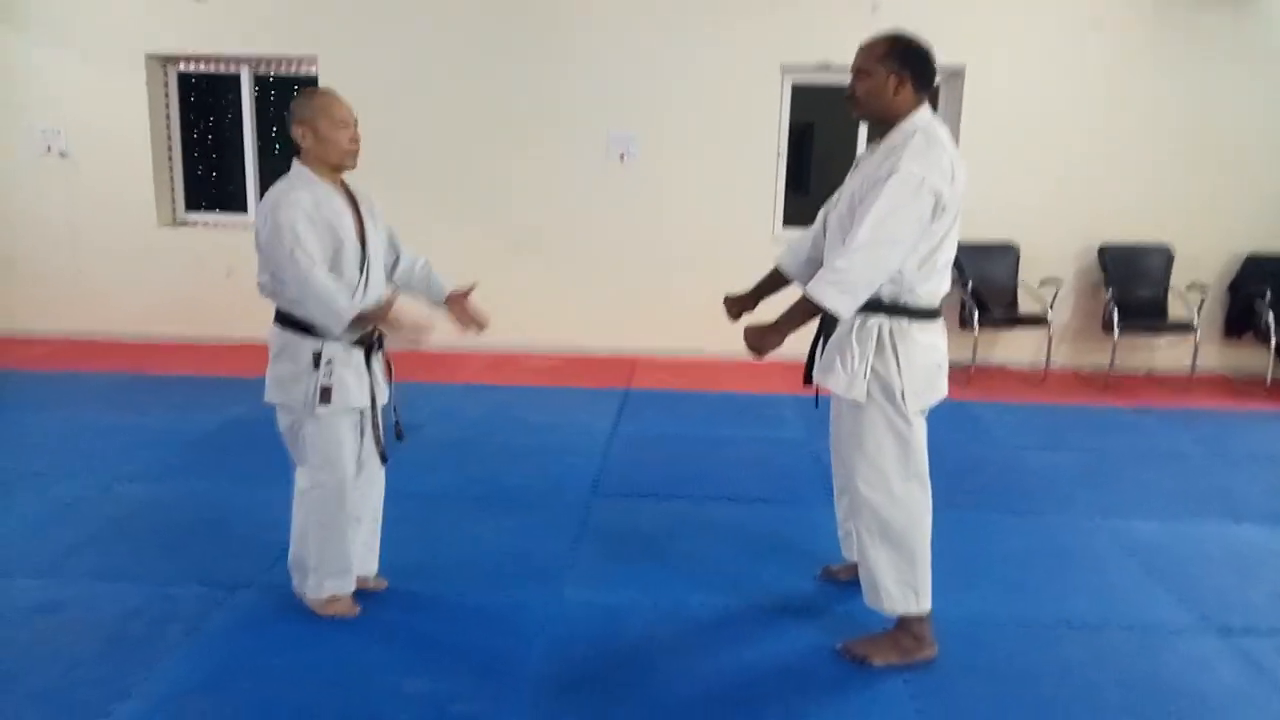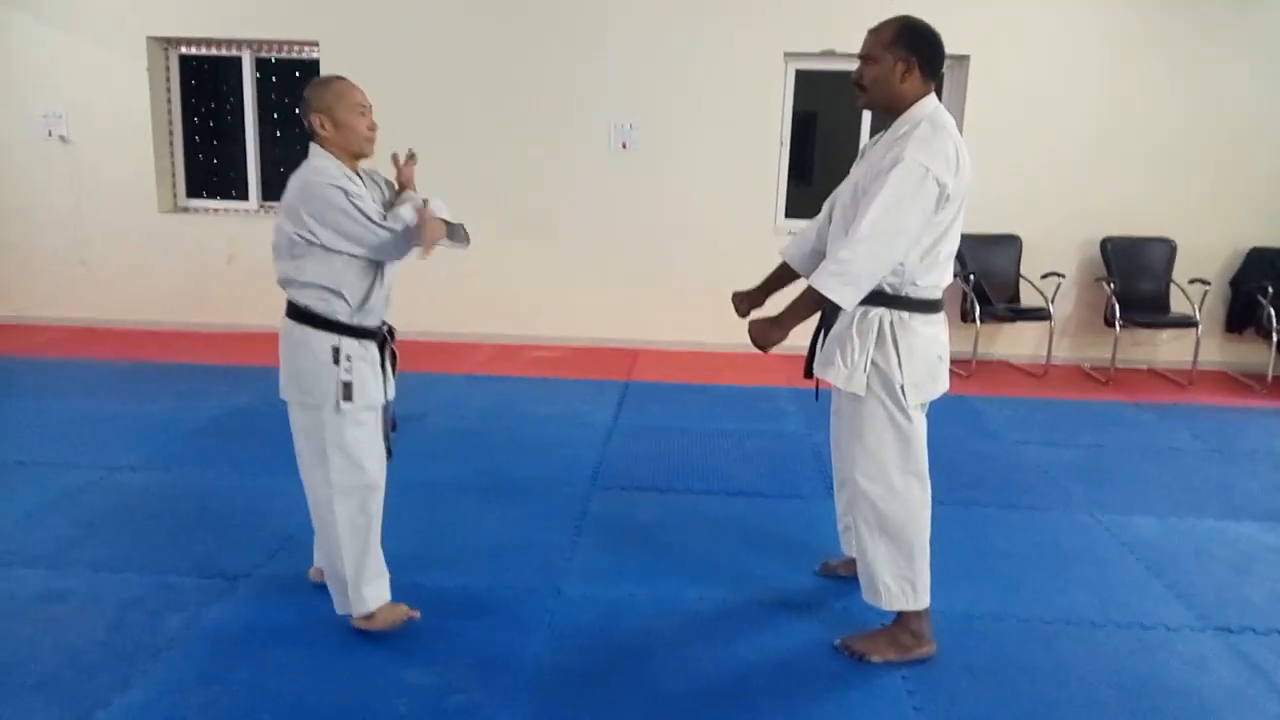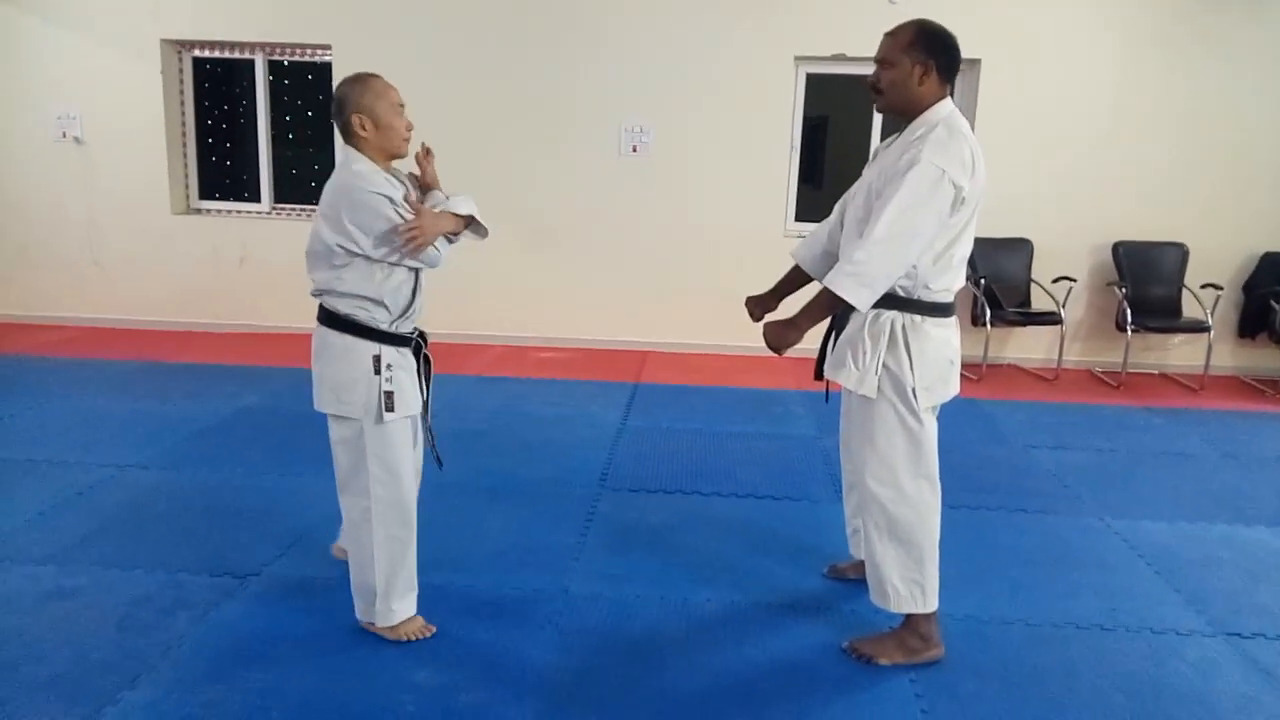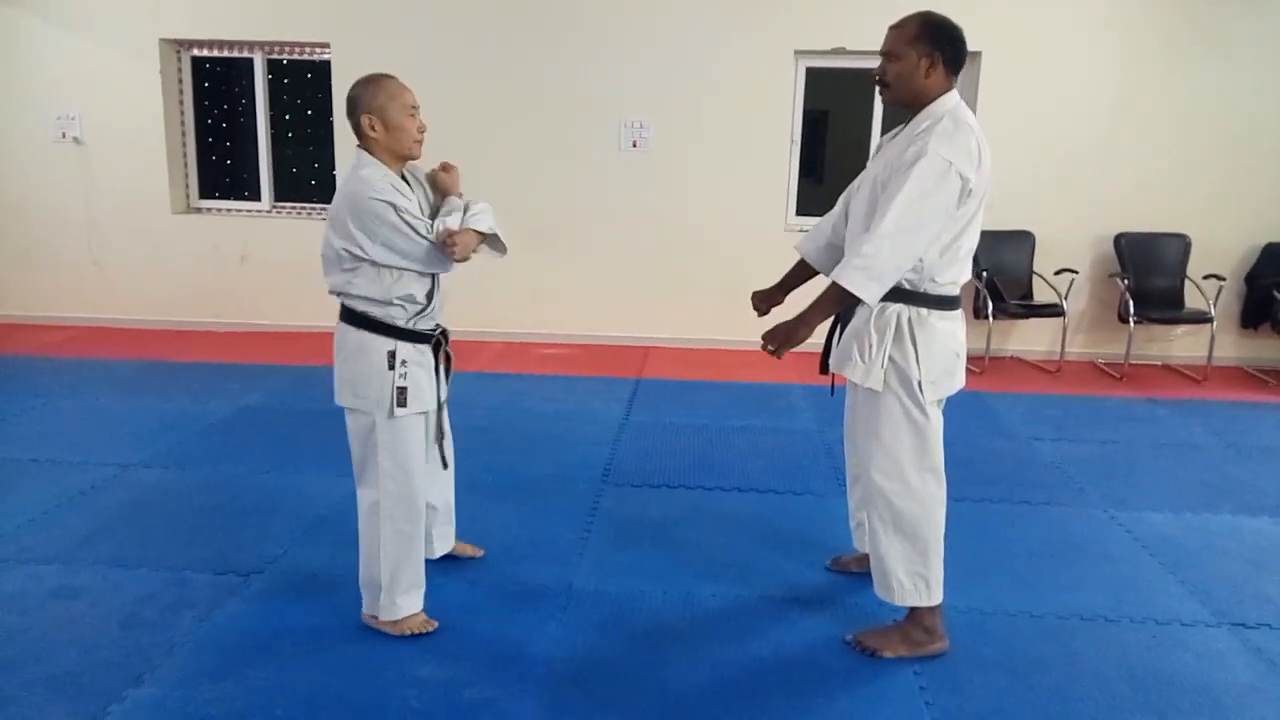
dt=0.4s
person 1, frame 1
left shoulder: (921, 156)
right shoulder: (888, 151)
left elbow: (863, 260)
right elbow: (823, 237)
left wrist: (779, 329)
right wrist: (753, 295)
left hip: (890, 341)
right hip: (866, 334)
left knee: (888, 477)
right knee: (860, 465)
left ankle: (913, 629)
right ankle: (867, 560)
person 1, frame 2
left shoulder: (926, 145)
right shoulder: (896, 138)
left elbow: (864, 252)
right elbow: (828, 228)
left wrist: (783, 322)
right wrist: (762, 291)
left hip: (891, 334)
right hip: (867, 326)
left knee: (887, 472)
right knee: (859, 459)
left ankle: (912, 625)
right ankle: (865, 555)
person 1, frame 3
left shoulder: (941, 150)
right shoulder: (907, 143)
left elbow: (878, 253)
right elbow: (840, 229)
left wrist: (797, 325)
right wrist: (774, 294)
left hip: (903, 337)
right hip: (877, 329)
left knee: (897, 475)
right knee: (868, 461)
left ankle: (920, 628)
right ankle: (873, 557)
person 1, frame 4
left shoulder: (948, 142)
right shoulder: (910, 136)
left elbow: (886, 248)
right elbow: (843, 223)
left wrist: (804, 323)
right wrist: (779, 289)
left hip: (908, 331)
right hip: (881, 322)
left knee: (904, 468)
right knee: (872, 454)
left ankle: (925, 620)
right ankle: (878, 551)
person 2, frame 1
left shoulder: (354, 199)
right shoulder: (288, 201)
left elbow: (391, 258)
right elbow: (304, 280)
left wrist: (444, 295)
right wrist: (366, 314)
left hip: (359, 356)
right hip: (314, 358)
left knee: (363, 469)
right knee: (327, 475)
left ankle: (352, 566)
right ankle: (320, 584)
person 2, frame 2
left shoulder: (364, 181)
right shoulder: (317, 187)
left elbow: (403, 224)
right elbow: (388, 240)
left wrist: (423, 219)
right wrist: (409, 205)
left hip: (359, 345)
right hip: (325, 350)
left knee: (364, 466)
right knee: (345, 475)
left ankle: (333, 562)
right ankle: (363, 599)
person 2, frame 3
left shoulder: (388, 179)
right shoulder: (358, 191)
left elbow: (461, 211)
right elbow: (428, 252)
left wrist: (443, 216)
right wrist: (433, 198)
left hip: (387, 349)
right hip: (362, 355)
left knee: (400, 464)
right knee: (379, 485)
left ankle: (357, 545)
right ankle: (384, 609)
person 2, frame 4
left shoulder: (408, 178)
right shoulder: (366, 194)
left elbow: (469, 207)
right elbow: (434, 249)
left wrist: (469, 232)
right wrist: (449, 199)
left hip: (416, 347)
right hip: (380, 355)
left knee: (430, 456)
right knee: (393, 481)
left ankle: (435, 539)
right ankle: (387, 605)
